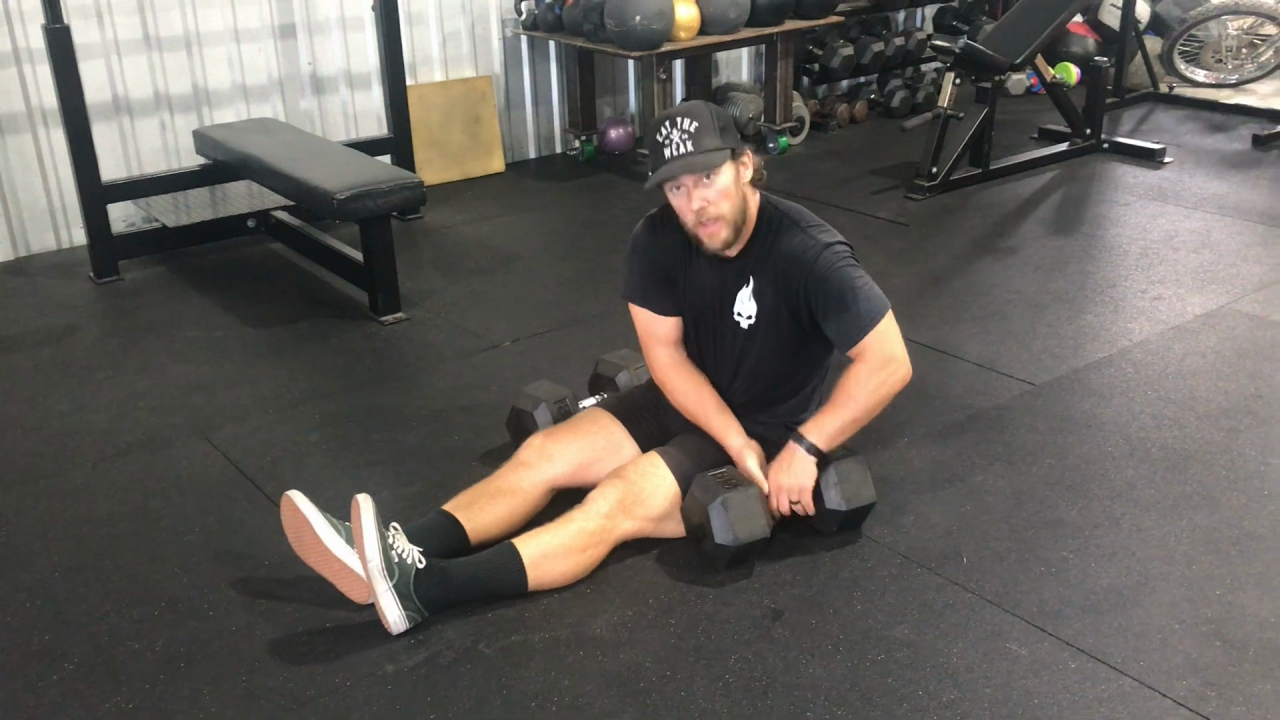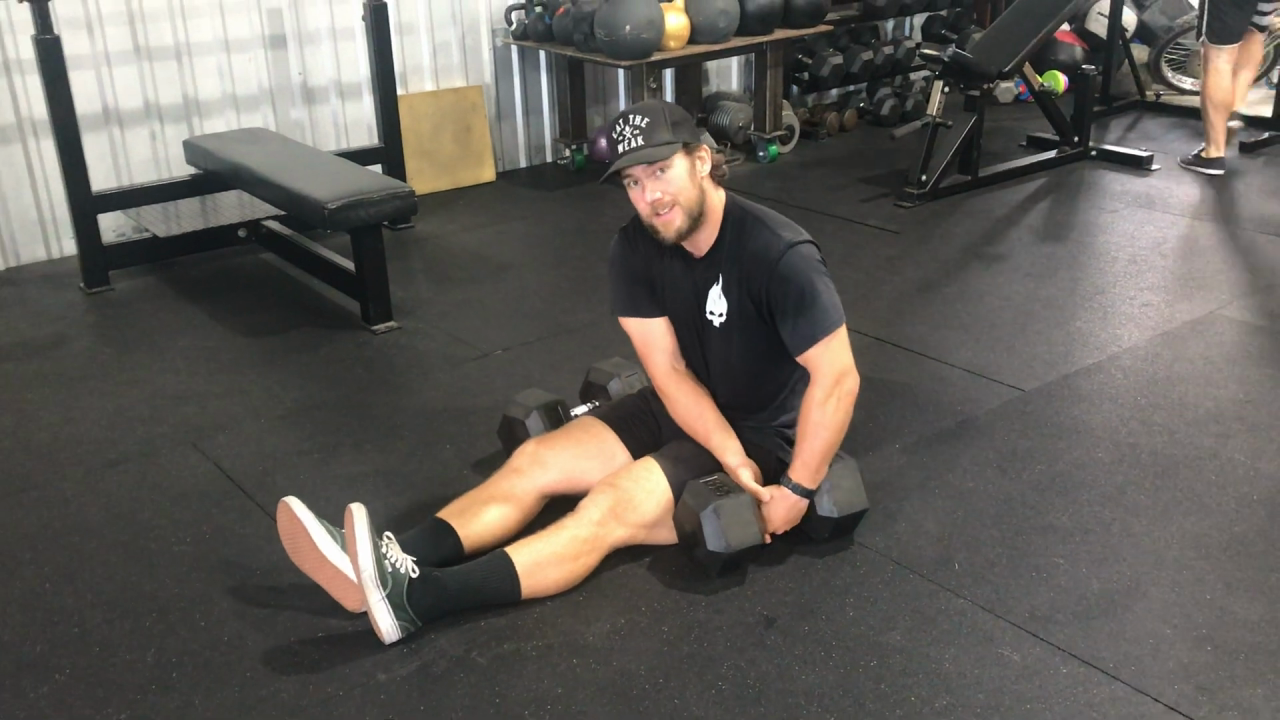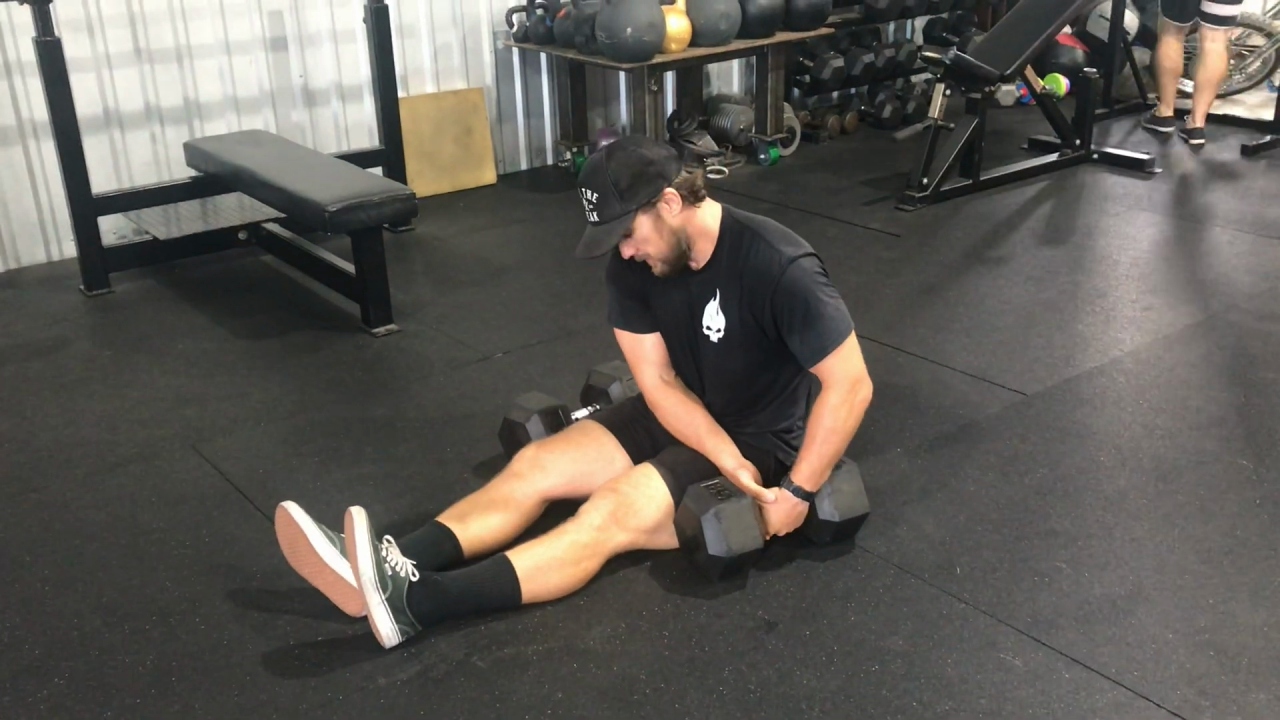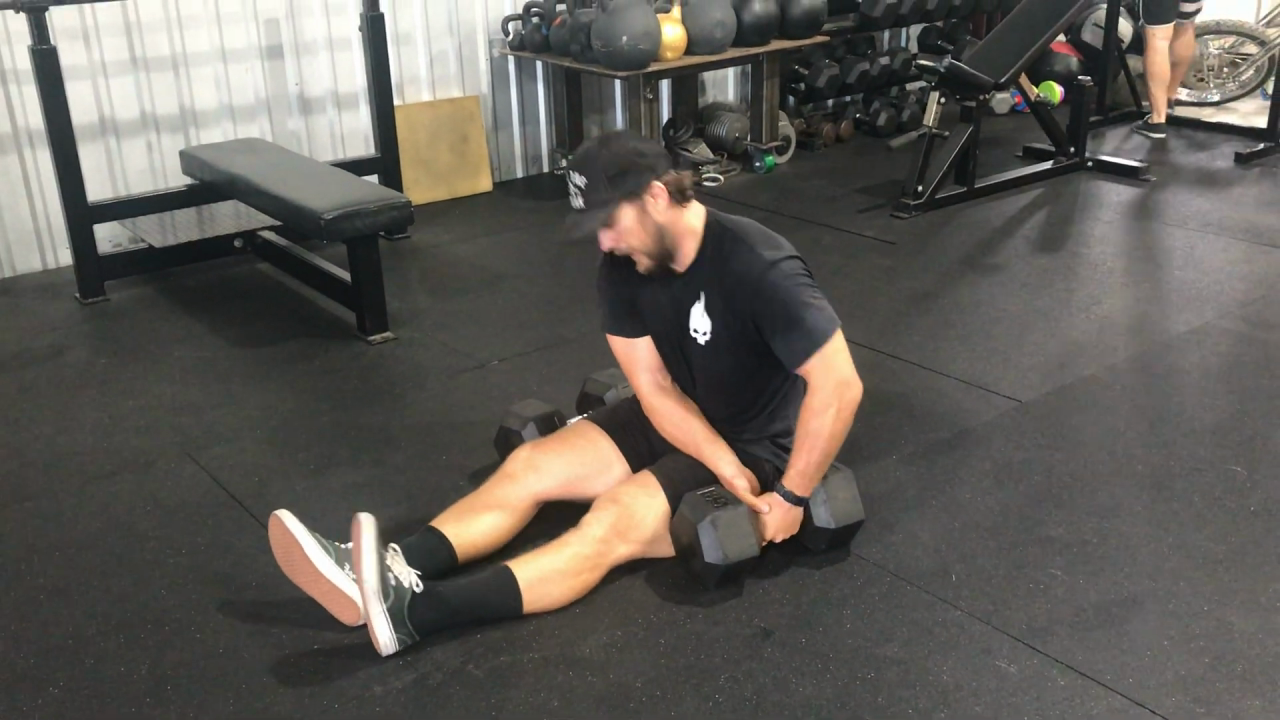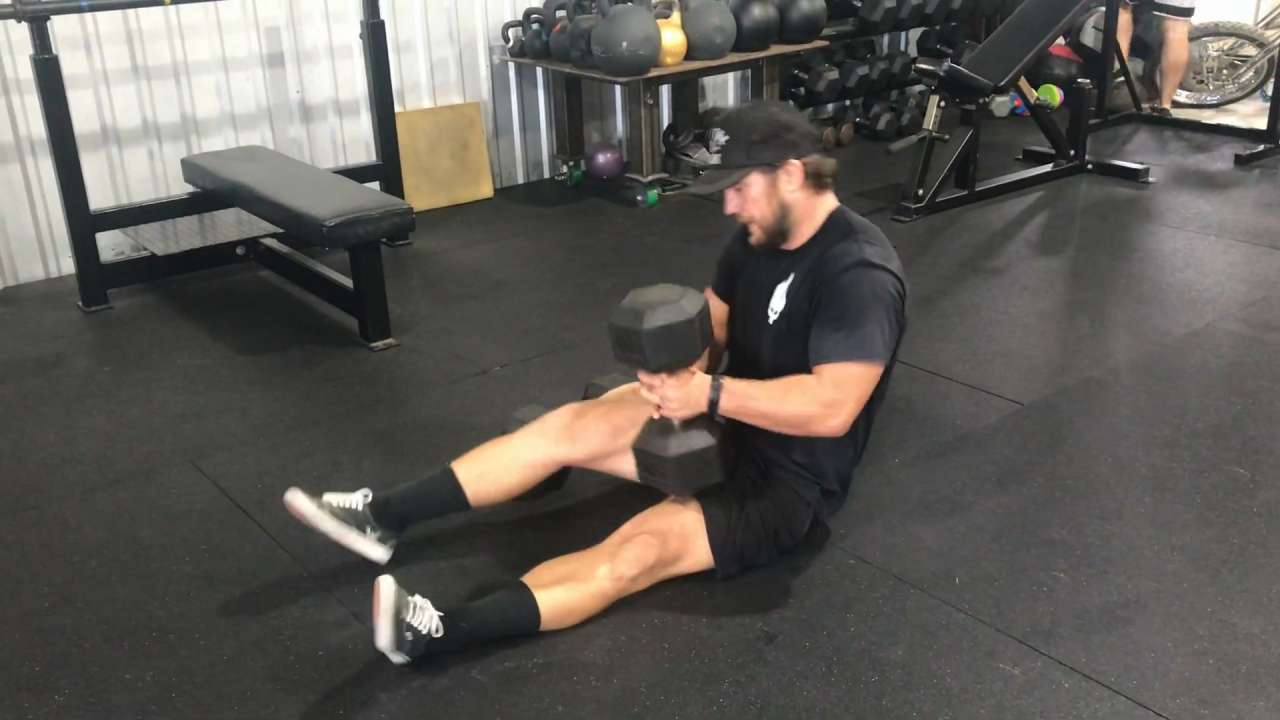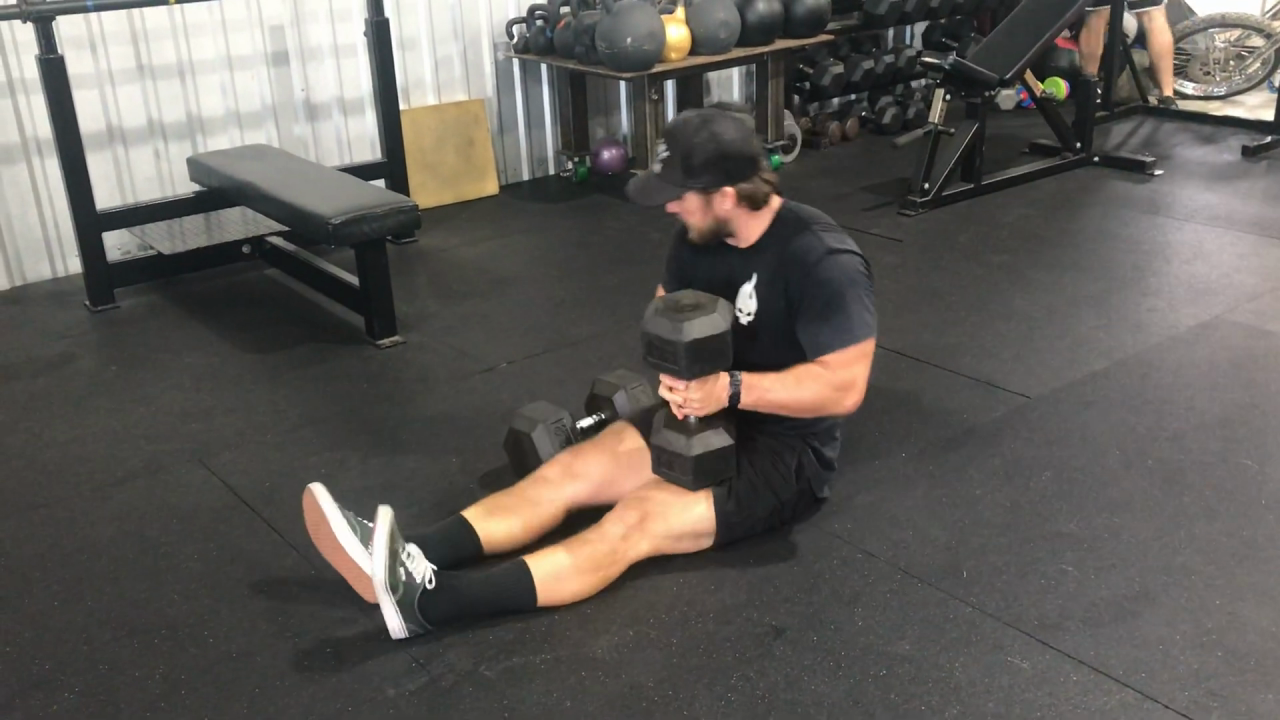
dt=0.7s
person 1, frame 1
left shoulder: (809, 255)
right shoulder: (657, 239)
left elbow: (888, 363)
right elbow: (664, 354)
left wrist: (804, 448)
right wrist: (734, 443)
left hip: (768, 431)
right hip: (686, 401)
left knee: (619, 502)
right knee: (542, 452)
left ankle: (422, 587)
right ankle: (401, 559)
person 1, frame 2
left shoulder: (778, 254)
right shoulder: (634, 250)
left elbow: (836, 379)
right elbow: (670, 372)
left wrist: (796, 491)
right wrist: (733, 462)
left hip: (760, 435)
right hip: (678, 409)
left knee: (611, 509)
right knee: (535, 460)
left ankle: (414, 599)
right ankle: (391, 564)
person 1, frame 3
left shoulder: (778, 267)
right shoulder: (634, 264)
left elbow: (850, 385)
right elbow: (660, 382)
left wrist: (796, 493)
right wrist: (728, 462)
left hip: (760, 439)
right hip: (681, 416)
left knee: (612, 512)
right knee: (535, 464)
left ankle: (414, 602)
right ankle: (393, 569)
person 1, frame 4
left shoulder: (759, 268)
right shoulder: (623, 269)
left elbow: (839, 386)
right elbow: (655, 390)
left wrist: (788, 497)
right wrist: (729, 475)
left hip: (754, 446)
right hip: (675, 425)
left knee: (616, 521)
right knee: (531, 464)
left ankle: (416, 610)
right ankle: (376, 577)
person 1, frame 5
left shoulder: (859, 272)
right shoulder: (760, 233)
left elbow: (832, 408)
right elbow: (713, 324)
left wrist: (710, 393)
right wrist: (687, 372)
left hip: (793, 477)
right hip: (732, 424)
left knee: (642, 548)
right knee: (571, 427)
left ankle: (436, 631)
right ankle: (383, 517)
person 1, frame 6
left shoulder: (824, 261)
right shoulder: (700, 234)
left elbow: (845, 386)
left wrist: (731, 388)
right wrist: (679, 373)
left hip: (784, 451)
right hip: (706, 414)
left knee: (638, 521)
right knee: (567, 474)
left ankle: (429, 601)
right ankle: (408, 562)
